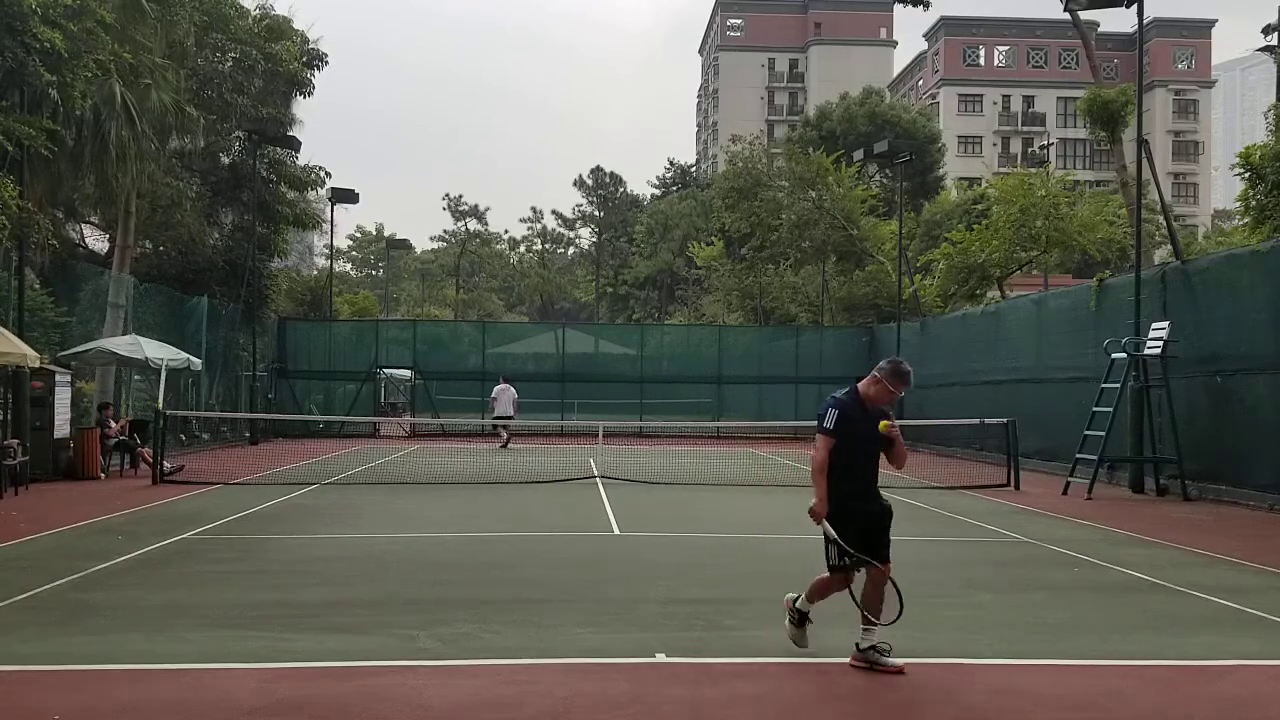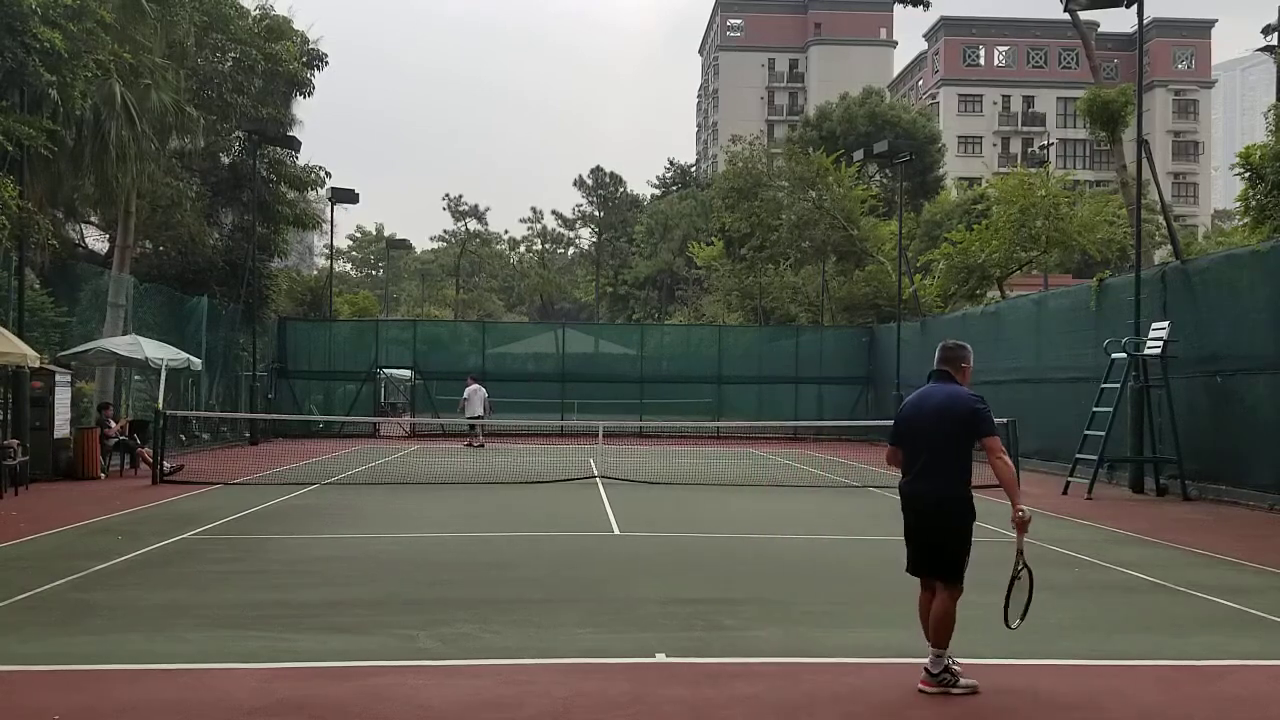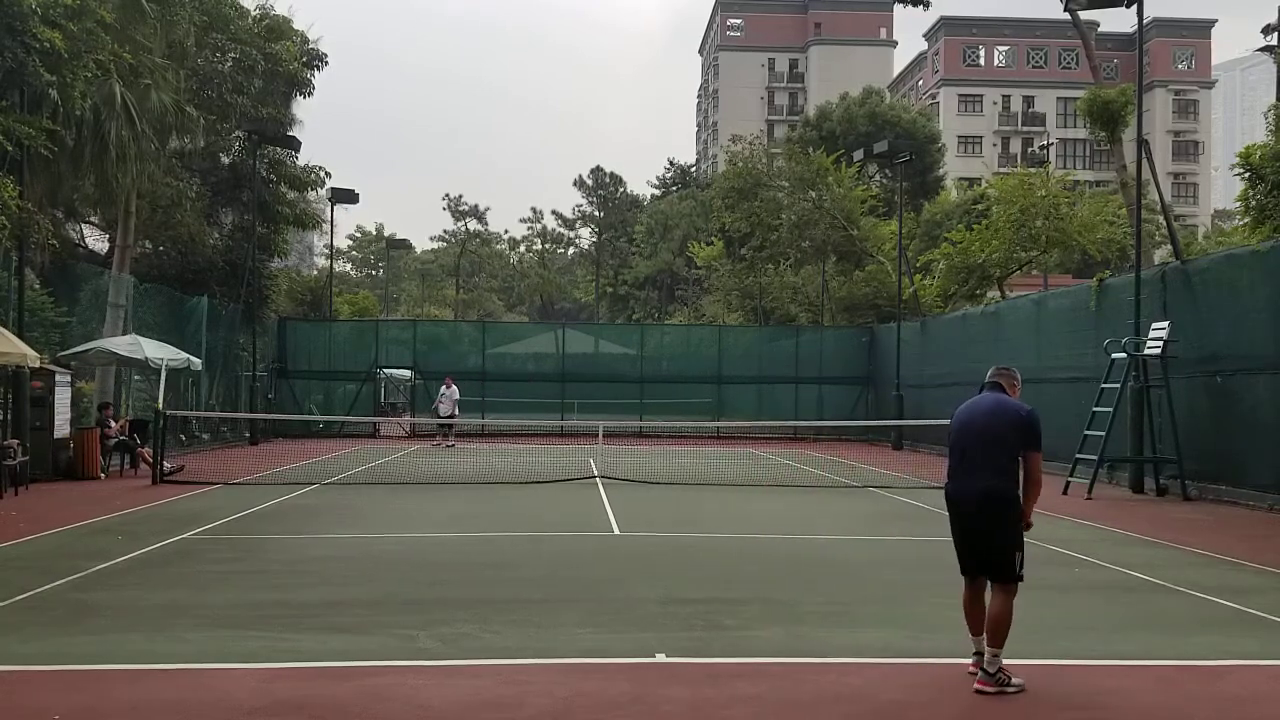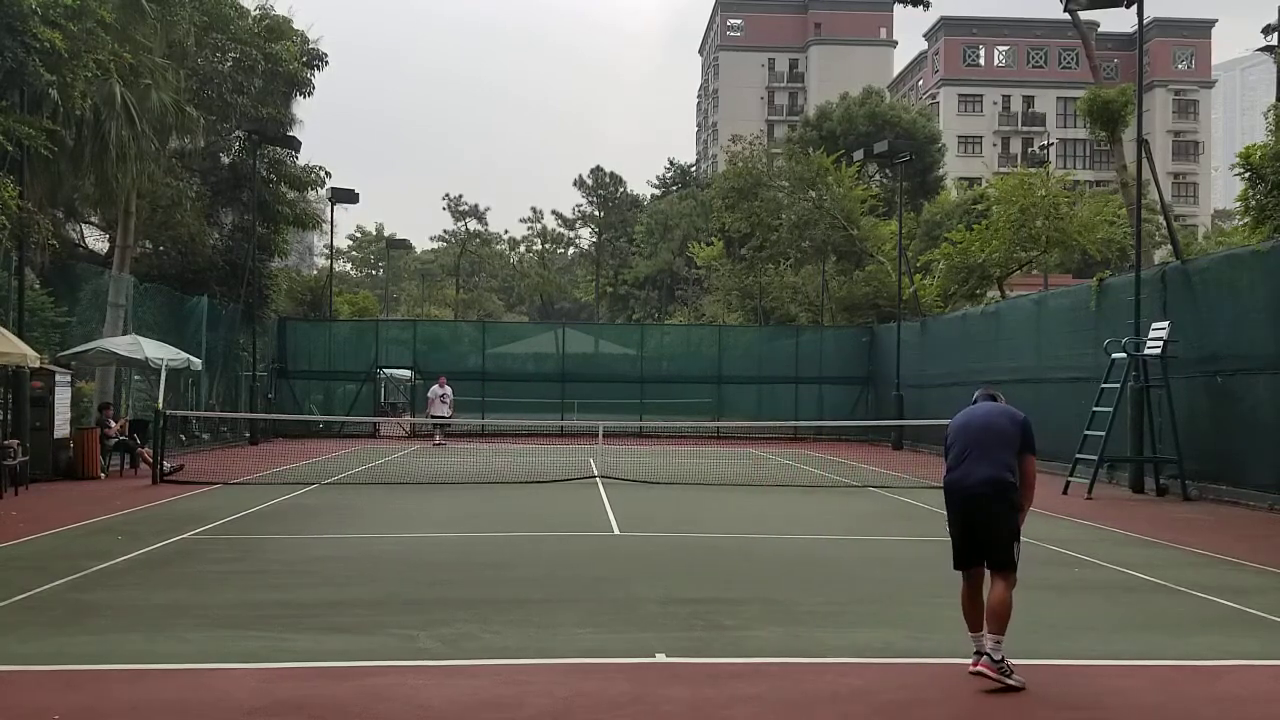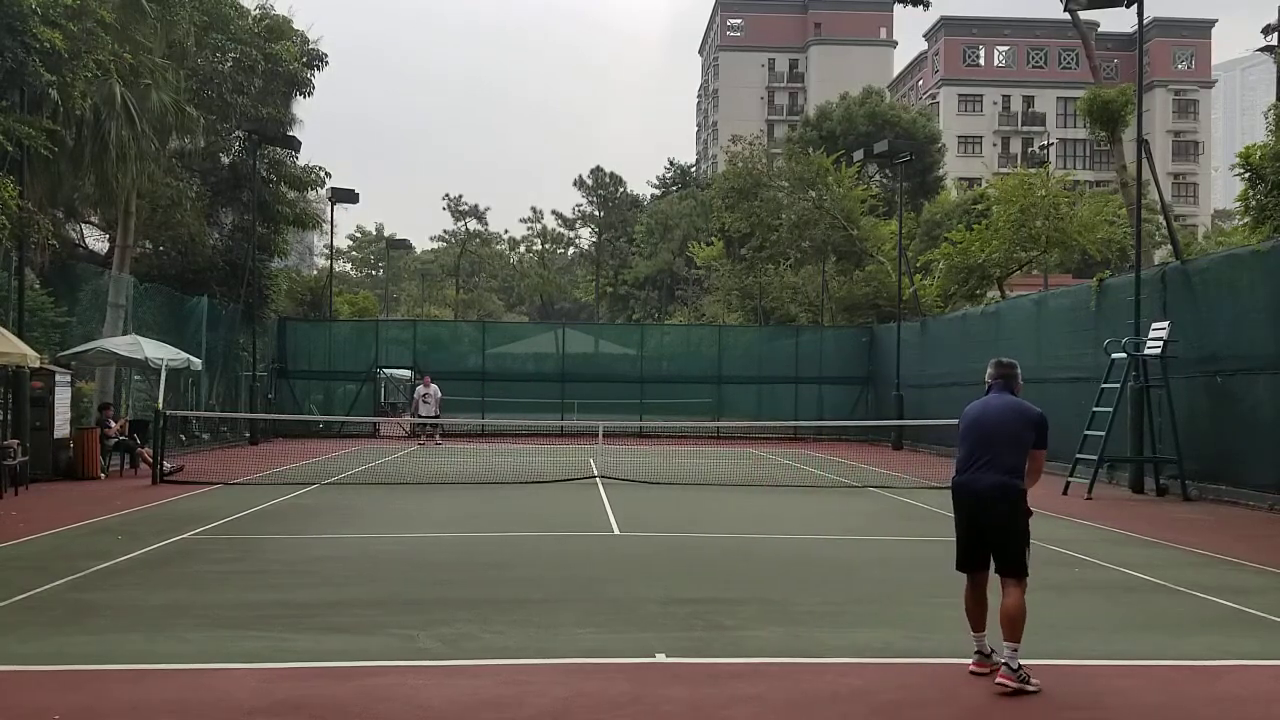
dt=1s
person 1, frame 1
left shoulder: (882, 415)
right shoulder: (840, 404)
left elbow: (898, 462)
right elbow: (821, 451)
left wrist: (896, 438)
right wrist: (820, 497)
left hip: (871, 503)
right hip: (839, 503)
left knee: (879, 571)
right knee: (842, 576)
left ankle: (867, 646)
right ankle: (799, 606)
person 1, frame 2
left shoulder: (910, 402)
right shoulder: (970, 402)
left elbow: (892, 457)
right elbow: (998, 456)
right wrist: (1017, 504)
left hip: (914, 503)
right hip: (950, 505)
left knee: (929, 585)
right knee: (948, 589)
left ankle: (937, 661)
right ankle: (936, 672)
person 1, frame 3
left shoulder: (962, 410)
right shoulder: (1023, 413)
right elbow: (1033, 475)
right wrist: (1026, 511)
left hip: (959, 502)
right hip: (998, 503)
left knee: (973, 582)
right knee: (1004, 587)
left ankle: (980, 655)
right ankle: (990, 671)
person 1, frame 4
left shoulder: (958, 420)
right shoulder: (1018, 418)
right elbow: (1028, 482)
right wrist: (1018, 520)
left hip: (957, 494)
right hip: (997, 493)
left knee: (971, 576)
right knee: (1003, 577)
left ankle: (980, 652)
right ankle: (993, 657)
person 1, frame 5
left shoulder: (970, 411)
right shoulder: (1033, 415)
right elbow: (1034, 471)
left hip: (966, 496)
right hip: (1006, 498)
left knee: (975, 578)
right knee: (1013, 582)
left ankle: (981, 654)
right ankle: (1011, 665)
